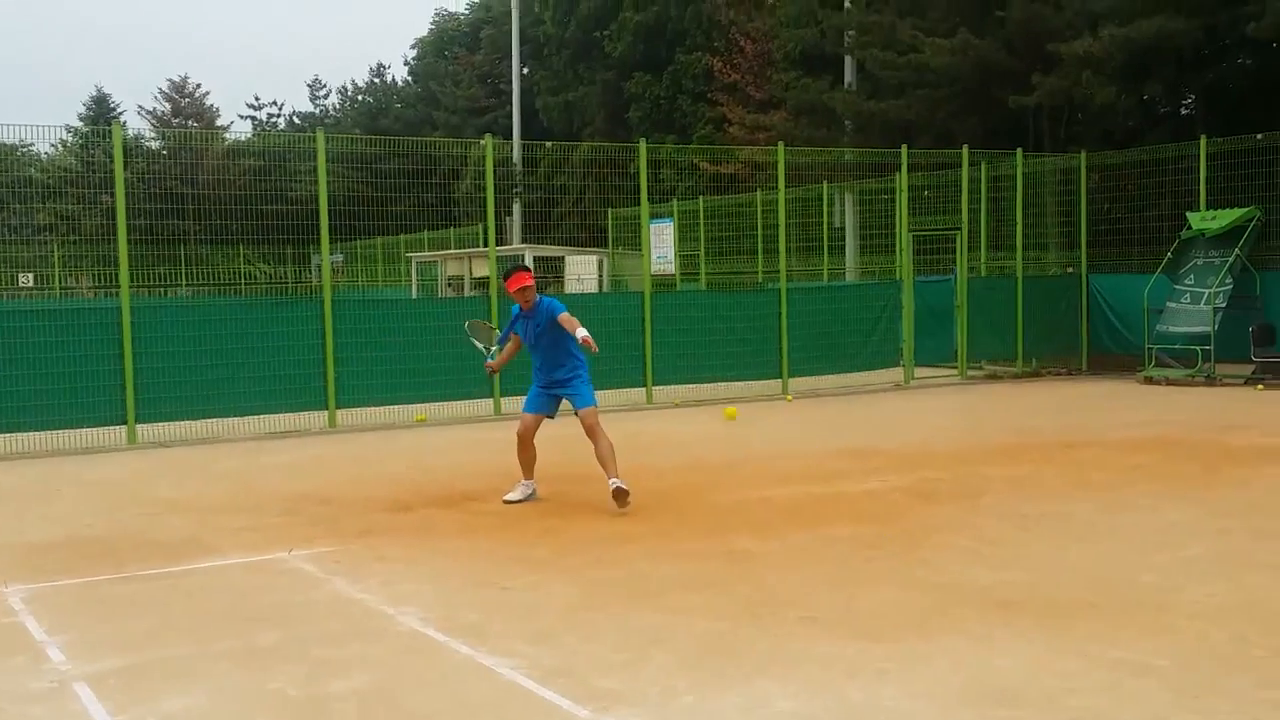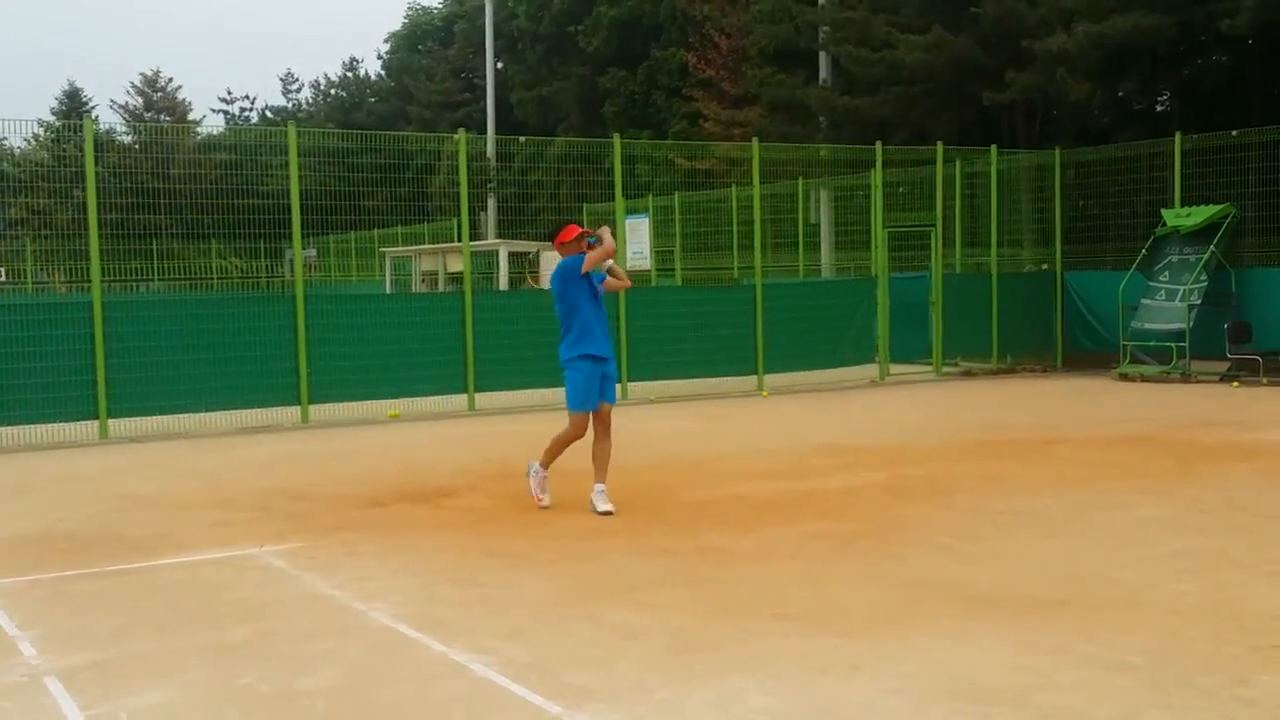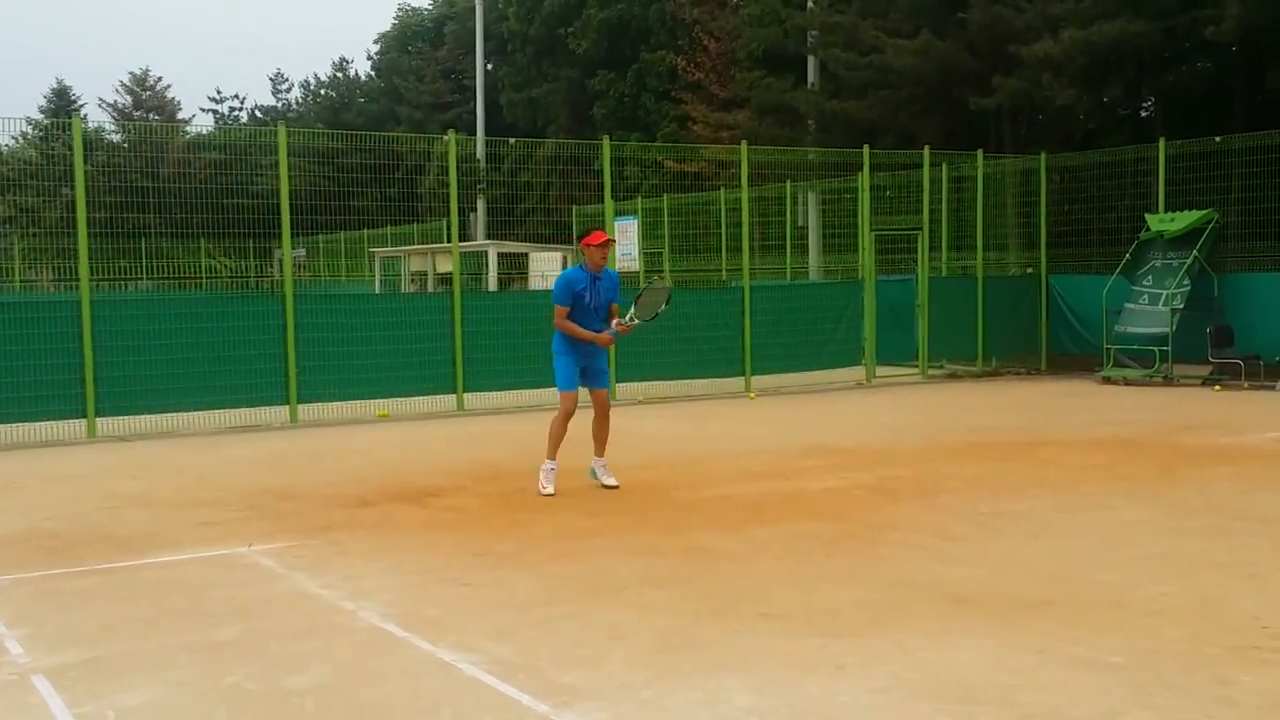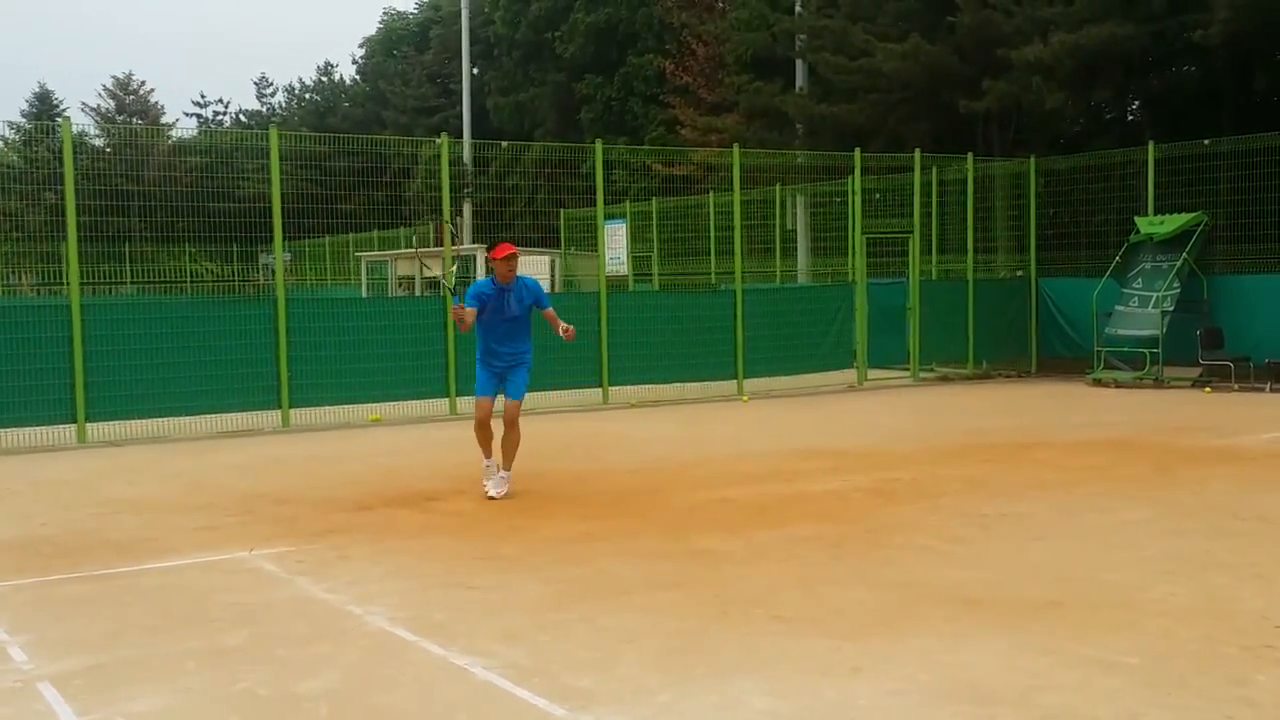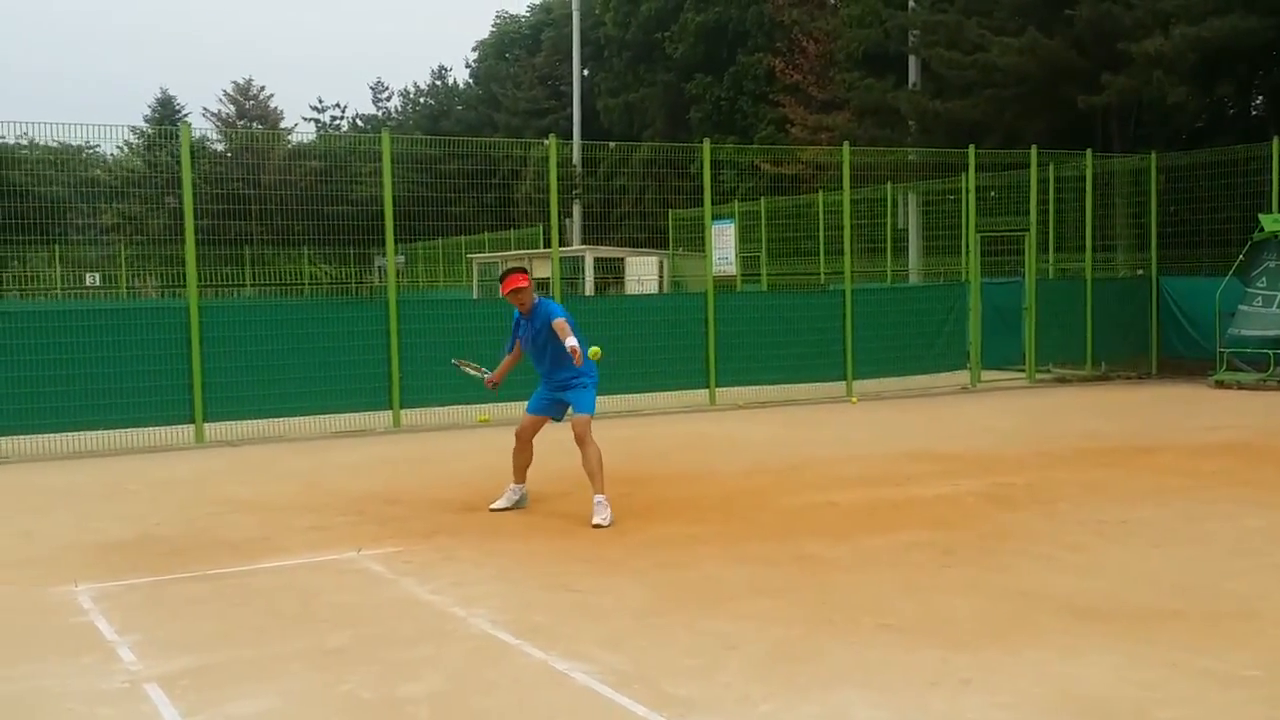
dt=1s
person 1, frame 1
left shoulder: (550, 306)
right shoulder: (517, 313)
left elbow: (568, 320)
right elbow: (515, 341)
left wrist: (581, 333)
right wrist: (496, 363)
left hip: (575, 375)
right hip: (544, 380)
left knee: (591, 425)
right knee: (523, 432)
left ankle: (615, 483)
right ankle: (528, 485)
person 1, frame 2
left shoulder: (589, 275)
right shoulder: (565, 269)
left elbow: (623, 283)
right elbow: (610, 243)
left wrist: (602, 255)
right wrist: (606, 234)
left hip: (603, 357)
right hip: (579, 359)
left knee: (603, 423)
right knee: (578, 427)
left ankle: (599, 491)
right ankle: (539, 470)
person 1, frame 3
left shoulder: (611, 278)
right shoulder: (569, 279)
left elbow: (612, 314)
right elbow: (560, 322)
left wrist: (618, 325)
right wrist: (596, 337)
left hip: (596, 351)
right hip: (568, 351)
left knee: (603, 405)
right knee: (568, 407)
left ankle: (599, 464)
right ankle: (548, 468)
person 1, frame 4
left shoulder: (531, 287)
right shoulder: (478, 289)
left elbow: (552, 317)
right elbow: (468, 322)
left wrist: (563, 327)
right wrist: (460, 318)
left hip: (518, 362)
right hip: (488, 362)
left knee: (510, 417)
right knee: (481, 416)
left ankle: (505, 475)
right ankle: (490, 465)
person 1, frame 5
left shoulder: (549, 308)
right shoulder: (519, 316)
left elbow: (561, 327)
right elbow: (516, 350)
left wrist: (571, 344)
right wrist: (495, 376)
left hip: (579, 380)
right hip: (550, 384)
left knee: (582, 434)
right knee: (522, 433)
left ankle: (601, 502)
right ankle: (517, 491)
